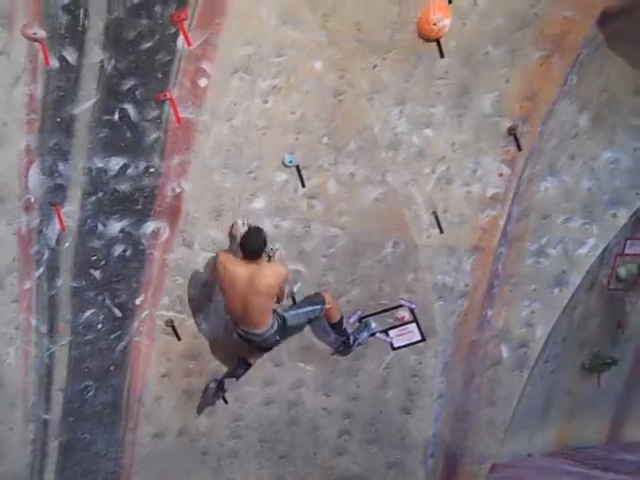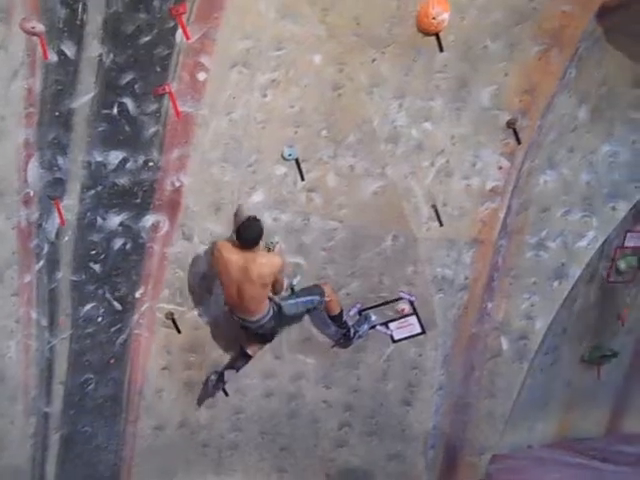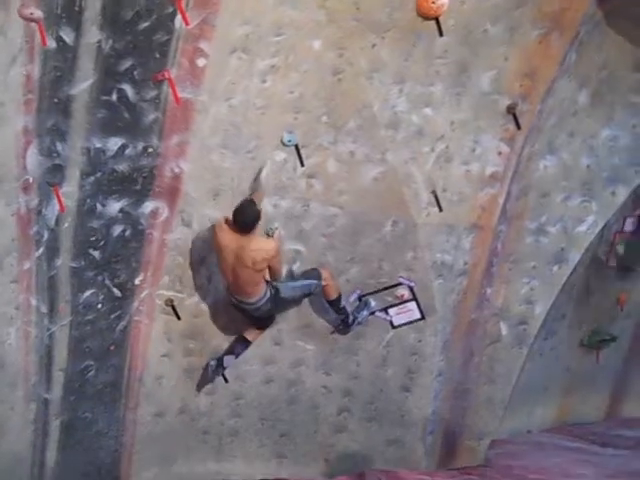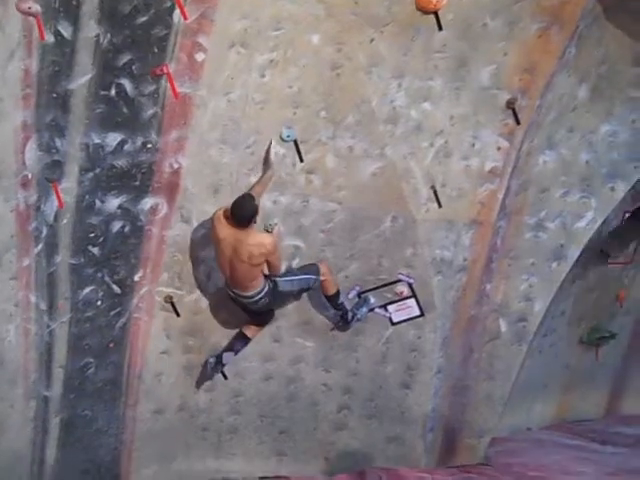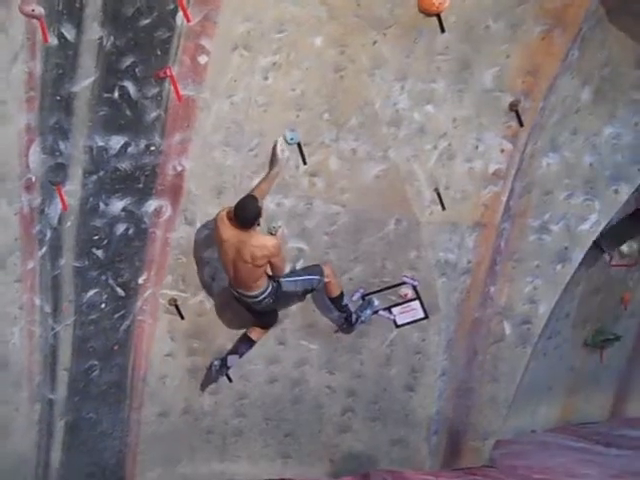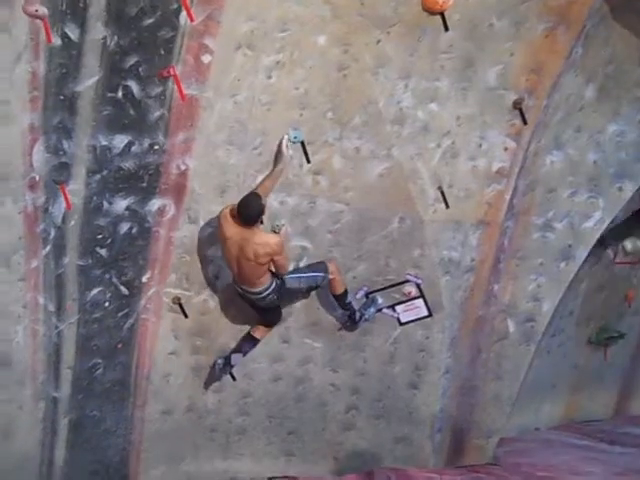
dt=0.1s
person 1, frame 1
left shoulder: (222, 262)
right shoulder: (277, 272)
left hip: (242, 330)
right hip: (269, 331)
left knee: (260, 345)
right knee: (326, 299)
left ankle: (219, 386)
right ankle: (346, 340)
person 1, frame 2
left shoulder: (219, 249)
right shoulder: (272, 262)
right elbow: (278, 289)
left hip: (238, 318)
right hip: (264, 320)
left knee: (260, 336)
right knee: (325, 291)
left ankle: (220, 378)
right ankle: (347, 333)
person 1, frame 3
left shoulder: (220, 230)
right shoulder: (268, 247)
left elbow: (242, 223)
right elbow: (276, 275)
left hip: (236, 299)
right hip: (262, 303)
left knee: (260, 325)
right knee: (324, 276)
left ankle: (219, 364)
right ankle: (348, 318)
person 1, frame 4
left shoulder: (219, 219)
right shoulder: (265, 242)
left elbow: (245, 200)
right elbow: (276, 271)
left hip: (236, 294)
right hip: (260, 296)
left knee: (259, 320)
right knee: (322, 270)
left ankle: (218, 360)
right ankle: (343, 315)
person 1, frame 5
left shoulder: (222, 220)
right shoulder: (268, 245)
left elbow: (251, 198)
right elbow: (280, 273)
left wrist: (275, 167)
left hip: (240, 294)
right hip: (264, 296)
left knee: (264, 323)
right knee: (326, 272)
left ankle: (223, 363)
right ankle: (348, 318)
person 1, frame 6
left shoulder: (225, 218)
right shoulder: (271, 242)
left elbow: (256, 194)
right elbow: (283, 271)
left wrist: (280, 164)
left hip: (243, 290)
right hip: (268, 293)
left knee: (268, 321)
right knee: (331, 269)
left ankle: (227, 362)
right ankle: (351, 315)
